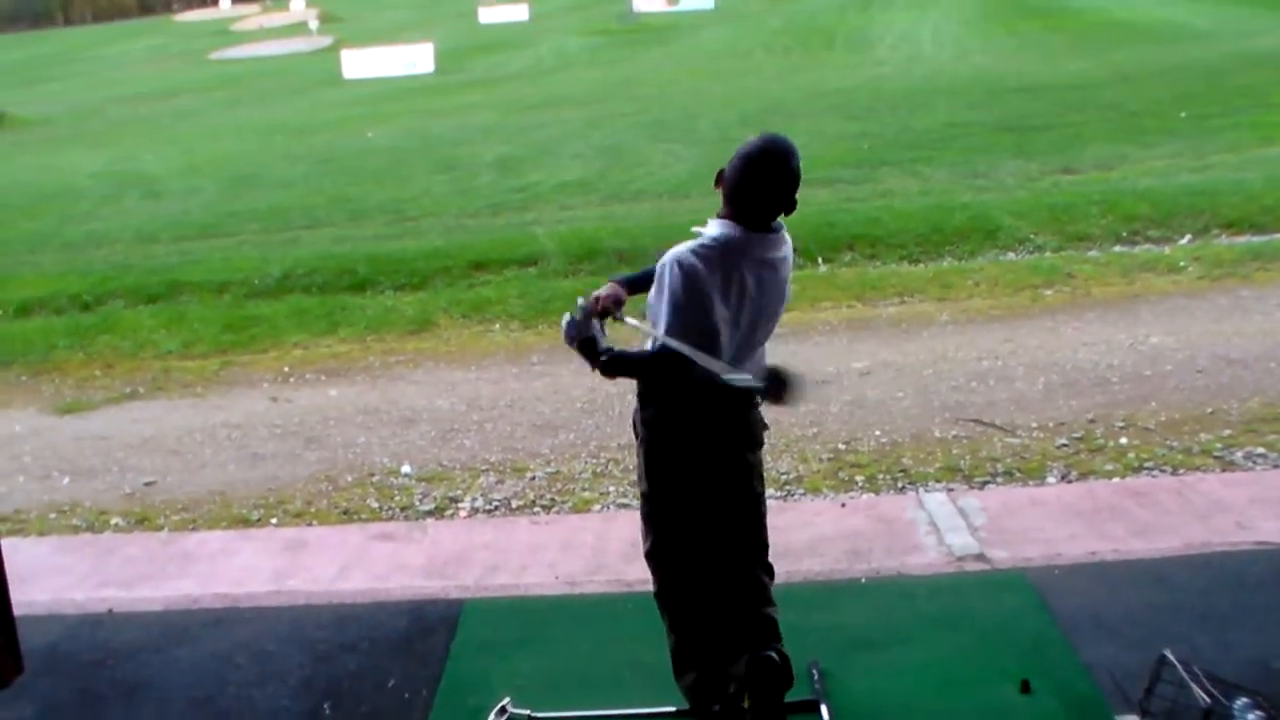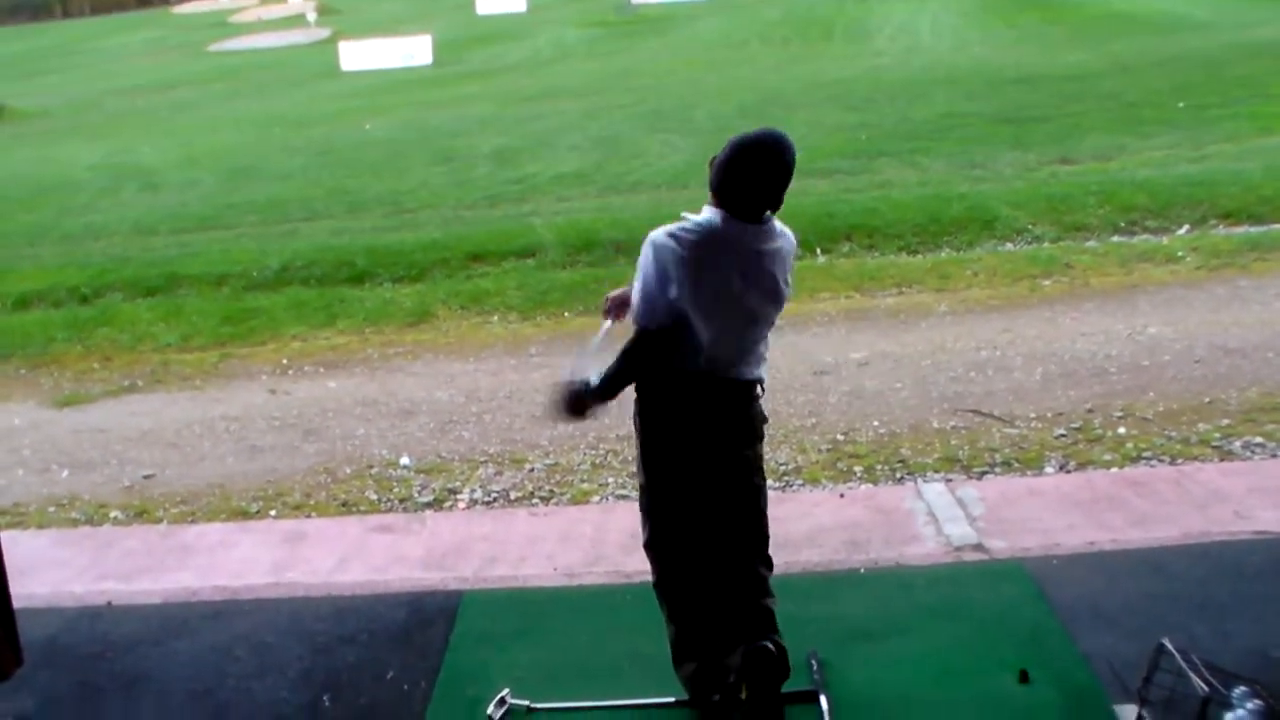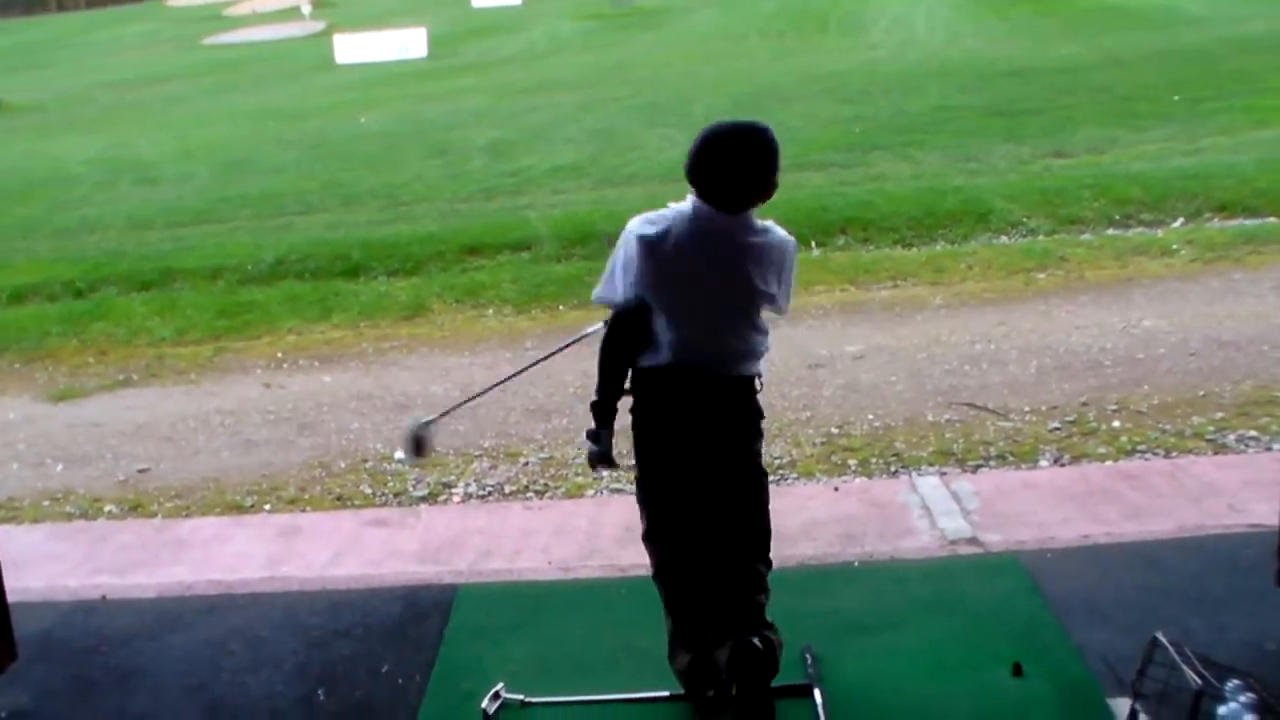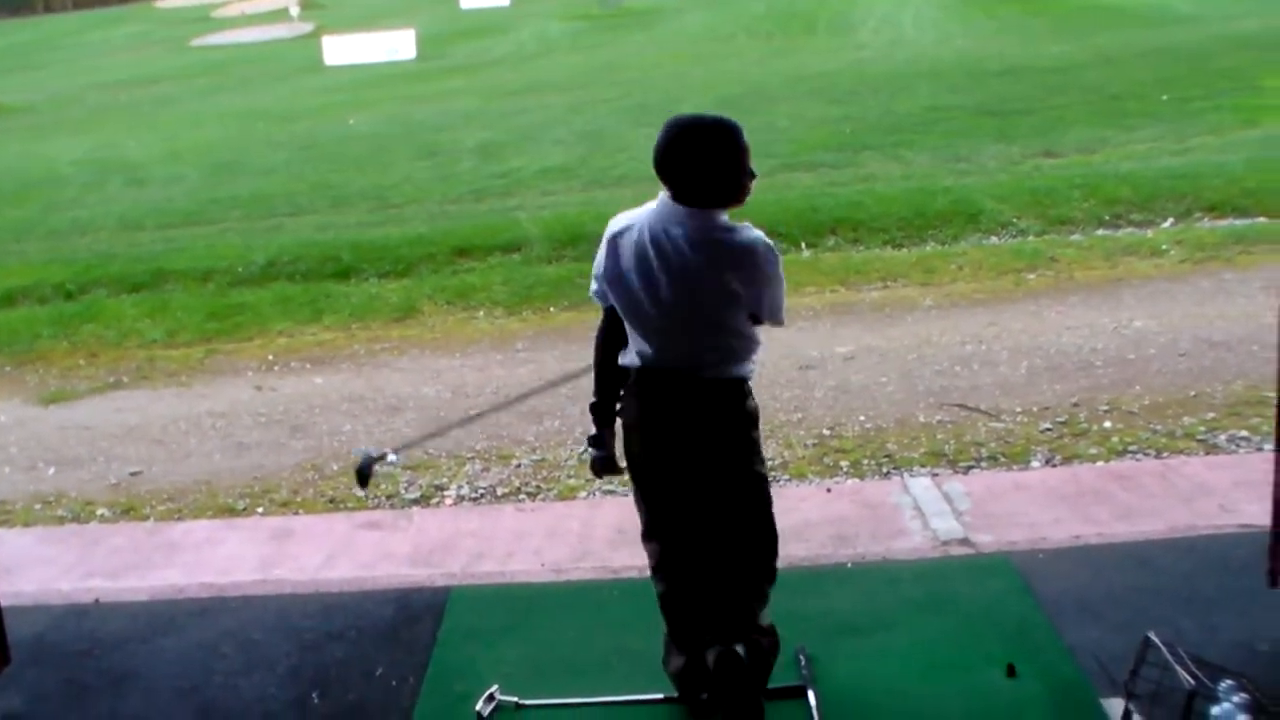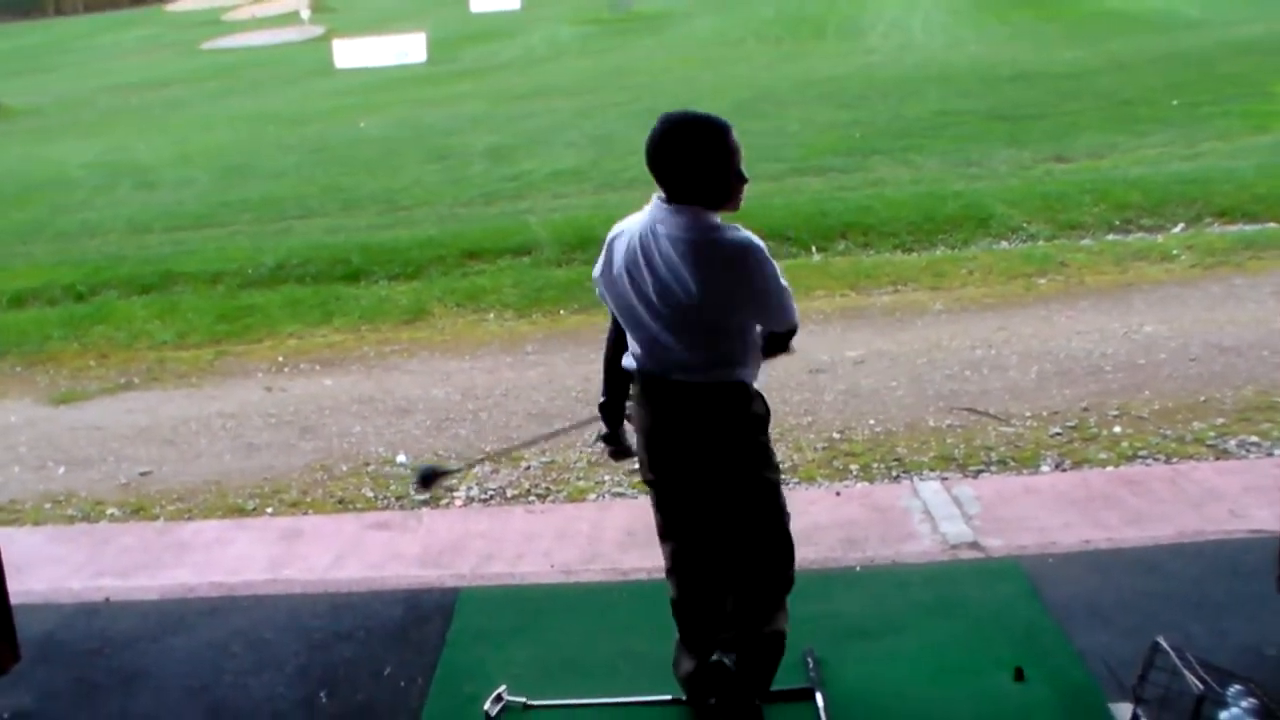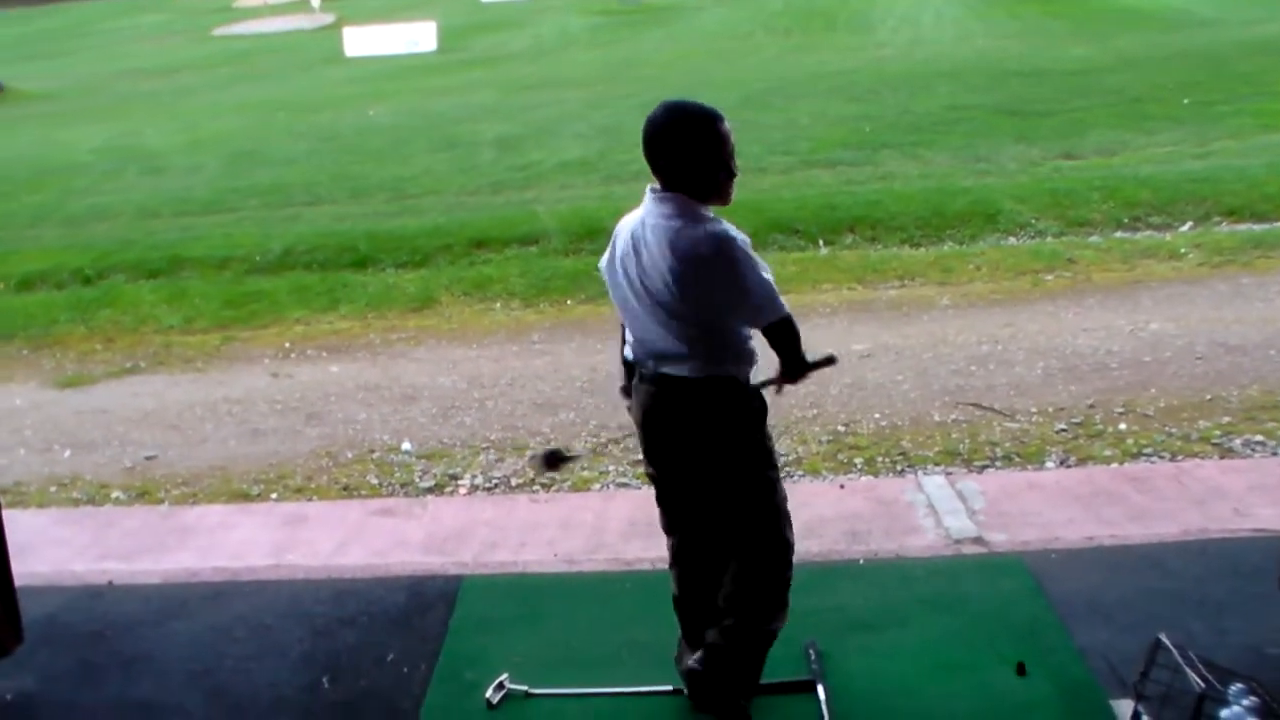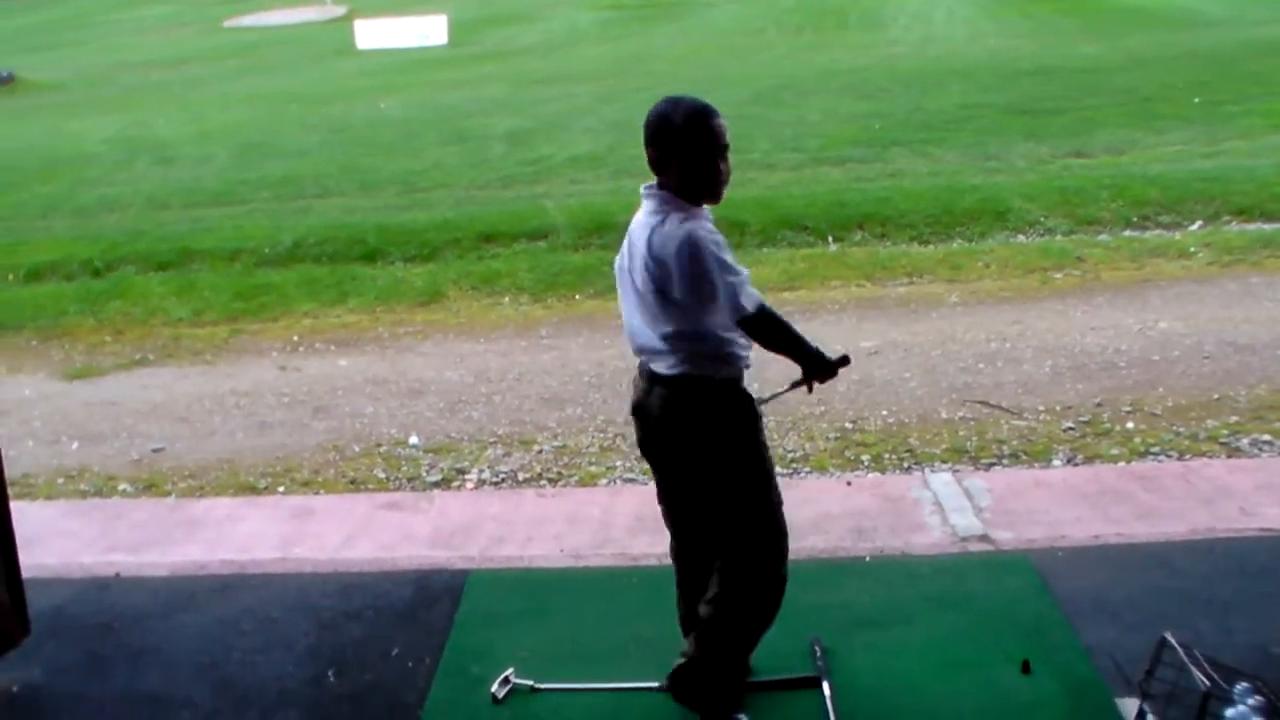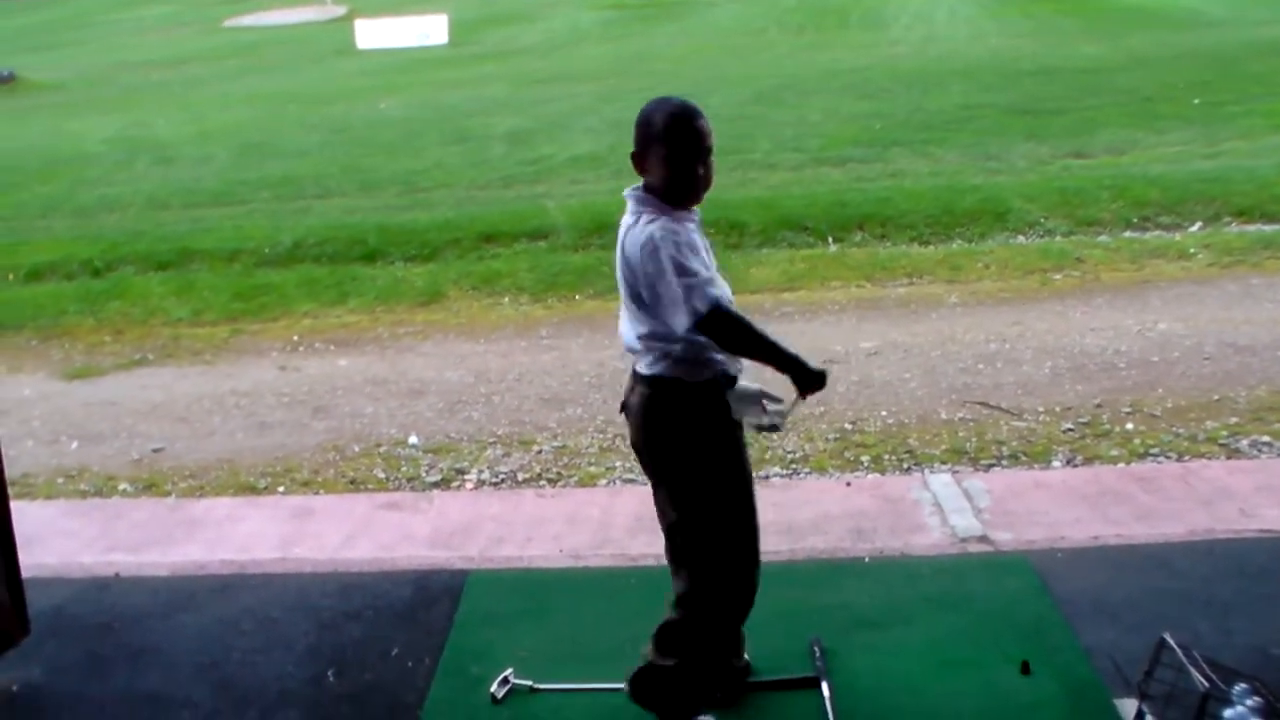
dt=0.1s
person 1, frame 1
left shoulder: (688, 262)
right shoulder: (779, 249)
left elbow: (668, 363)
left wrist: (598, 354)
right wrist: (626, 285)
left hip: (673, 415)
right hip: (736, 412)
left knee: (677, 555)
right knee: (742, 550)
right ankle: (760, 657)
person 1, frame 2
left shoulder: (669, 245)
right shoulder: (781, 245)
left elbow: (650, 347)
left wrist: (595, 391)
right wrist: (641, 291)
left hip: (671, 408)
right hip: (736, 406)
left knee: (675, 548)
right knee: (742, 544)
left ankle: (706, 671)
right ankle: (757, 648)
person 1, frame 3
left shoulder: (643, 234)
right shoulder: (773, 245)
left elbow: (622, 333)
left wrist: (603, 418)
left hip: (659, 404)
right hip: (730, 404)
left knee: (673, 543)
right knee: (742, 542)
left ankle: (701, 664)
right ankle: (748, 645)
person 1, frame 4
left shoulder: (623, 233)
right shoulder: (751, 251)
left elbow: (612, 336)
right elbow: (764, 318)
left wrist: (602, 426)
left hip: (648, 405)
right hip: (723, 407)
left knee: (673, 545)
right knee: (747, 543)
left ankle: (695, 665)
right ankle: (739, 650)
person 1, frame 5
left shoulder: (621, 239)
right shoulder: (736, 249)
left elbow: (618, 335)
right elbow: (780, 332)
right wrist: (751, 351)
left hip: (656, 408)
right hip: (721, 410)
left knee: (687, 548)
right knee: (763, 545)
left ankle: (703, 671)
right ankle: (740, 669)
person 1, frame 6
left shoulder: (629, 231)
right shoulder: (717, 243)
right elbow: (777, 323)
left wrist: (634, 392)
right wrist: (793, 363)
left hip: (657, 403)
right hip: (721, 407)
left knee: (691, 542)
right knee: (762, 544)
left ankle: (704, 661)
right ankle: (723, 667)
person 1, frame 7
left shoulder: (651, 224)
right shoulder: (688, 235)
right elbow: (751, 317)
right wrist: (812, 359)
left hip: (662, 397)
right hip: (704, 405)
left knee: (697, 542)
right knee: (755, 546)
left ankle: (715, 660)
person 1, frame 8
left shoulder: (653, 224)
right shoulder: (663, 235)
right elbow: (712, 318)
left wrist: (731, 384)
right wrist: (795, 368)
left hip: (657, 398)
right hip: (689, 407)
left knee: (695, 544)
right knee: (725, 552)
left ankle: (714, 663)
